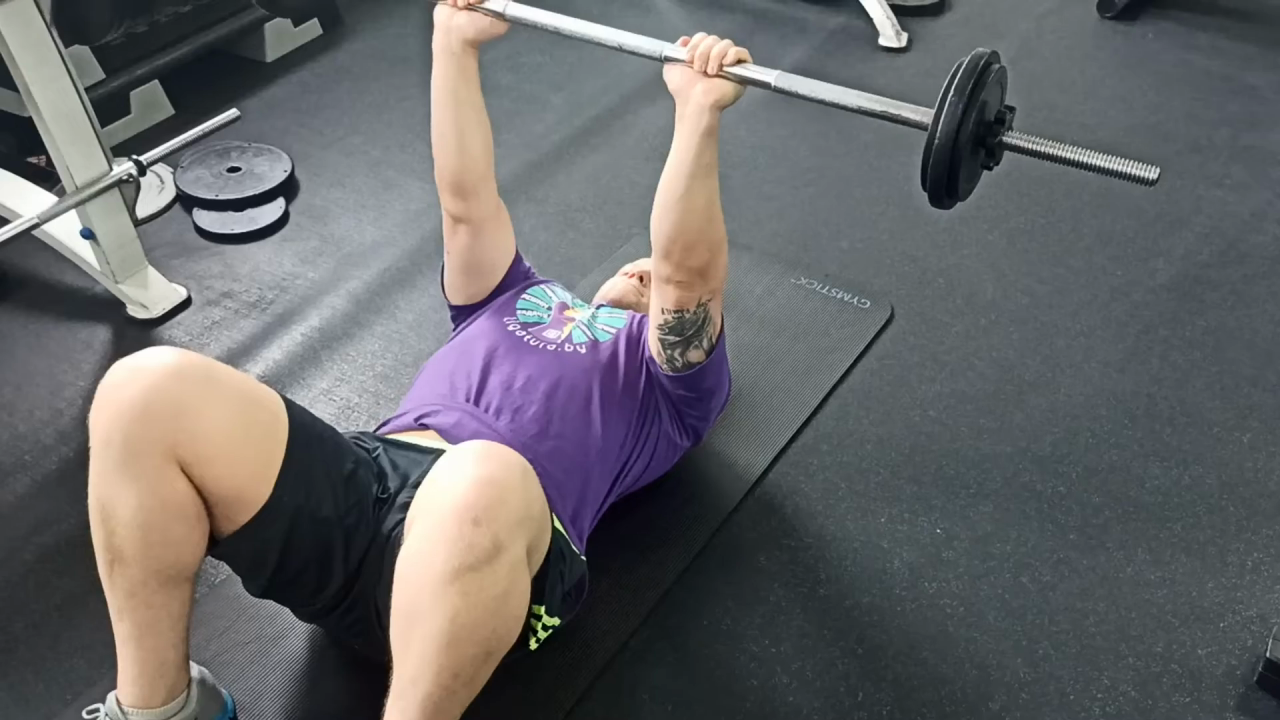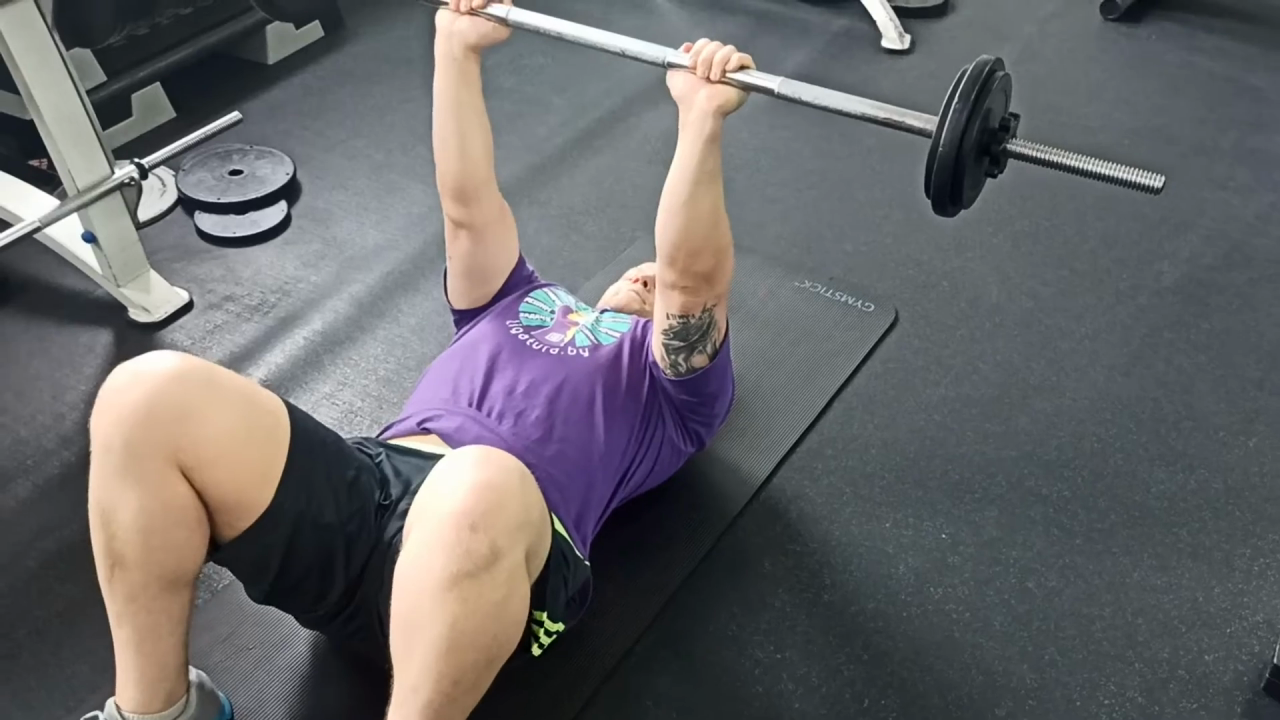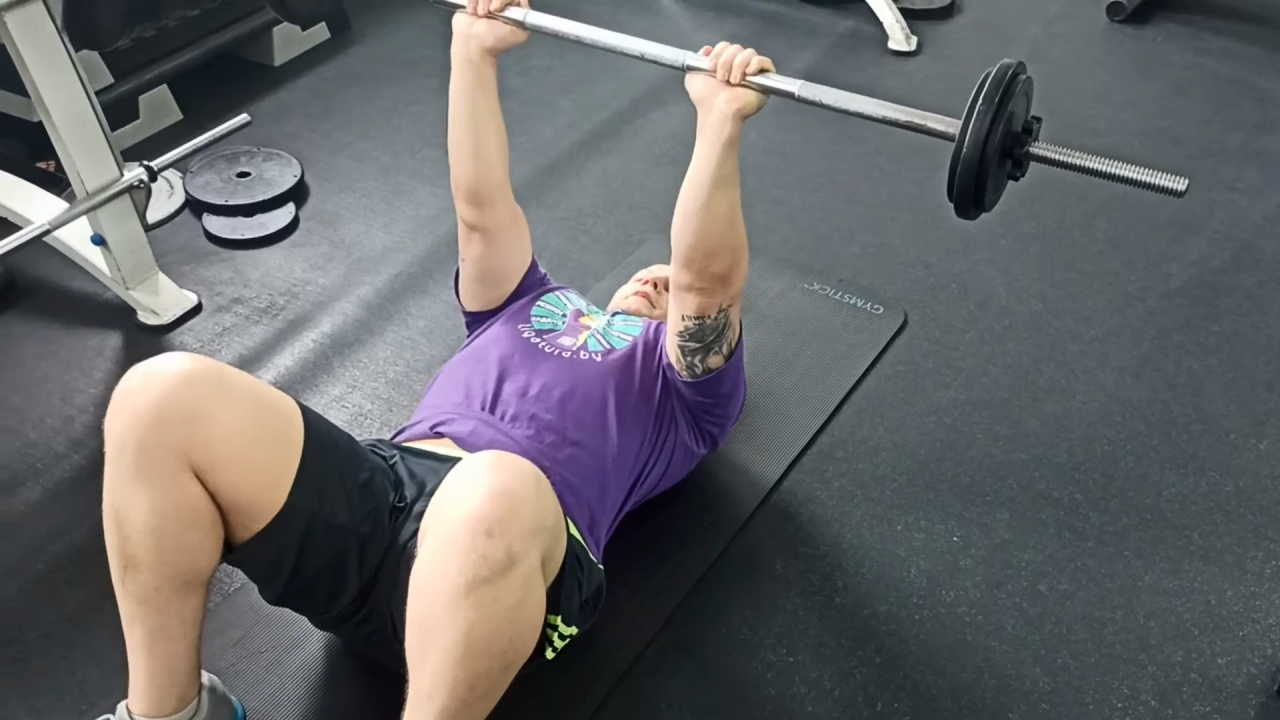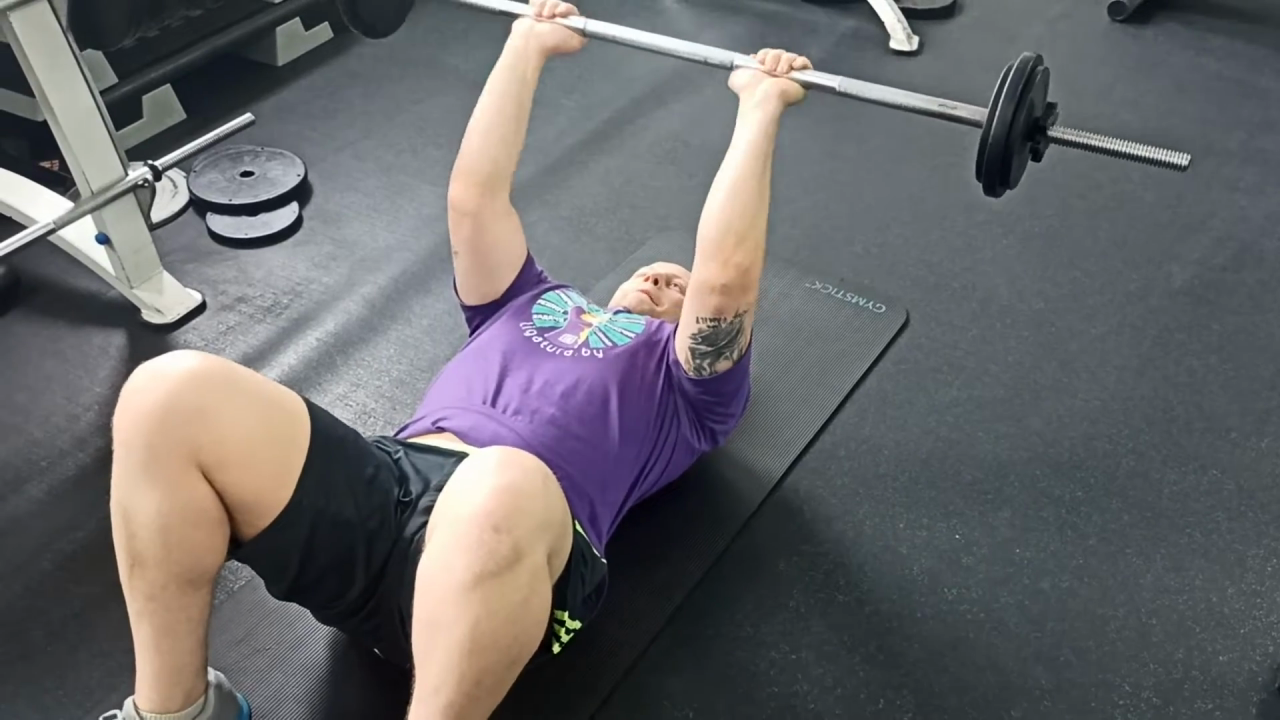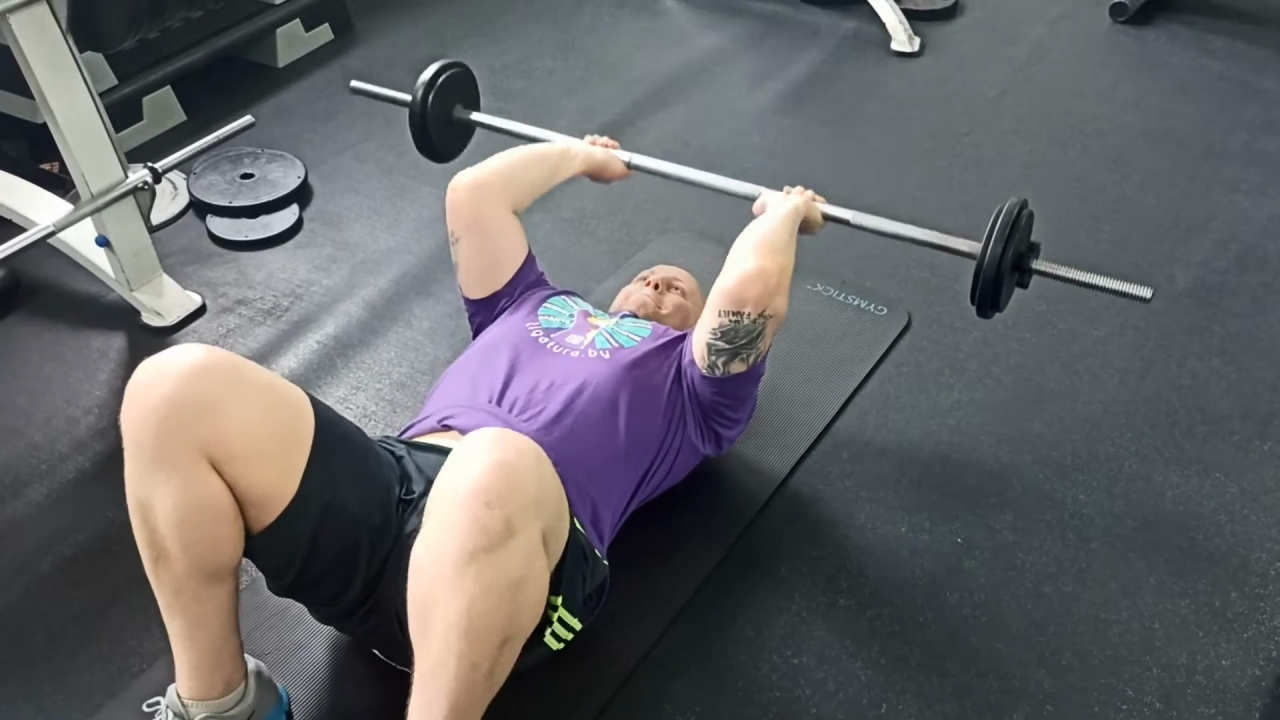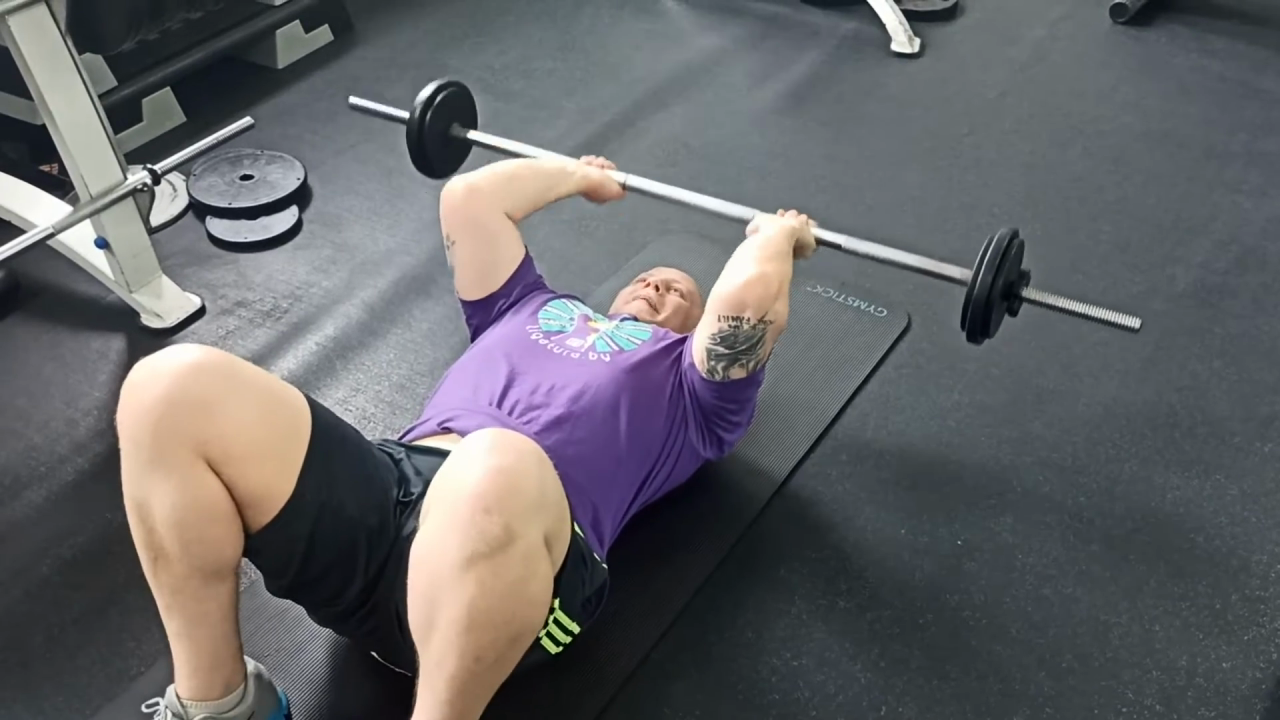
dt=0.5s
person 1, frame 1
left shoulder: (675, 379)
right shoulder: (519, 301)
left elbow: (689, 273)
right elbow: (467, 202)
left wrist: (697, 111)
left hip: (488, 518)
right hip: (365, 478)
left knee: (481, 482)
right knee: (147, 391)
person 1, frame 2
left shoulder: (680, 379)
right shoulder: (521, 304)
left elbow: (694, 278)
right elbow: (469, 205)
left wrist: (701, 117)
left hip: (491, 524)
right hip: (366, 488)
left knee: (475, 491)
right knee: (148, 394)
person 1, frame 3
left shoulder: (690, 388)
right shoulder: (533, 306)
left elbow: (709, 280)
right elbow: (482, 209)
left wrist: (719, 119)
left hip: (506, 527)
right hip: (382, 487)
left knee: (494, 497)
right knee: (162, 396)
person 1, frame 4
left shoulder: (688, 377)
right shoulder: (532, 304)
left elbow: (725, 277)
right elbow: (473, 200)
left wrist: (759, 107)
left hip: (506, 520)
right hip: (381, 487)
left knee: (497, 495)
right knee: (169, 395)
person 1, frame 5
left shoulder: (693, 382)
right shoulder: (533, 308)
left elbow: (751, 287)
right elbow: (472, 195)
left wrist: (784, 212)
right wrist: (579, 156)
left hip: (513, 513)
right hip: (391, 479)
left knee: (494, 469)
right knee: (175, 387)
person 1, frame 6
left shoulder: (692, 383)
right shoulder: (541, 311)
left elbow: (747, 295)
right elbow: (466, 200)
left wrist: (780, 232)
right wrist: (579, 173)
left hip: (515, 538)
right hip: (392, 486)
left knee: (493, 471)
right knee: (174, 389)
